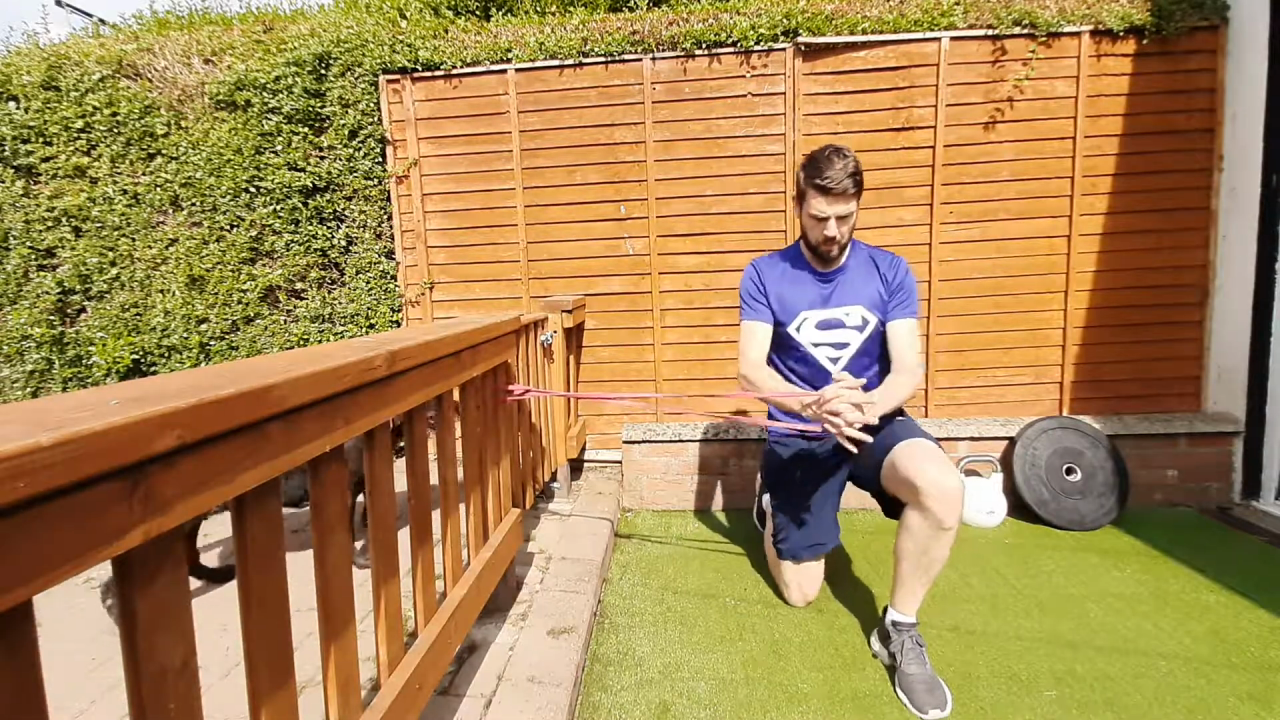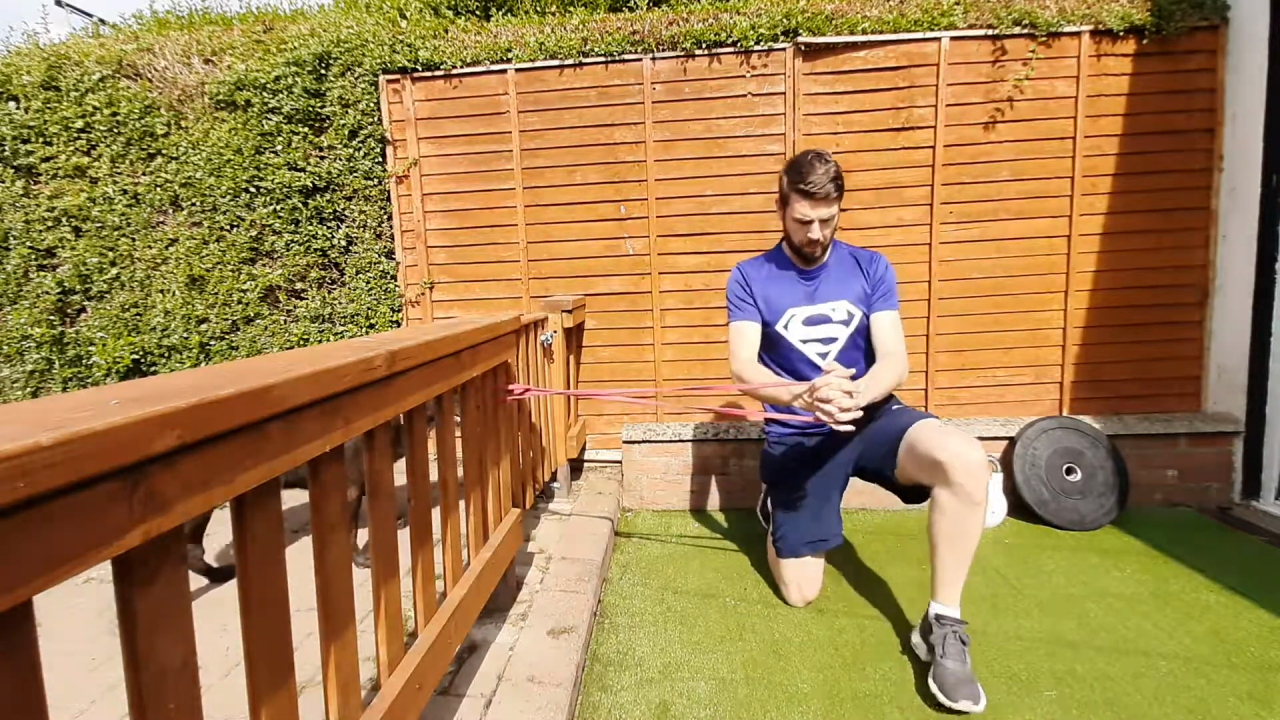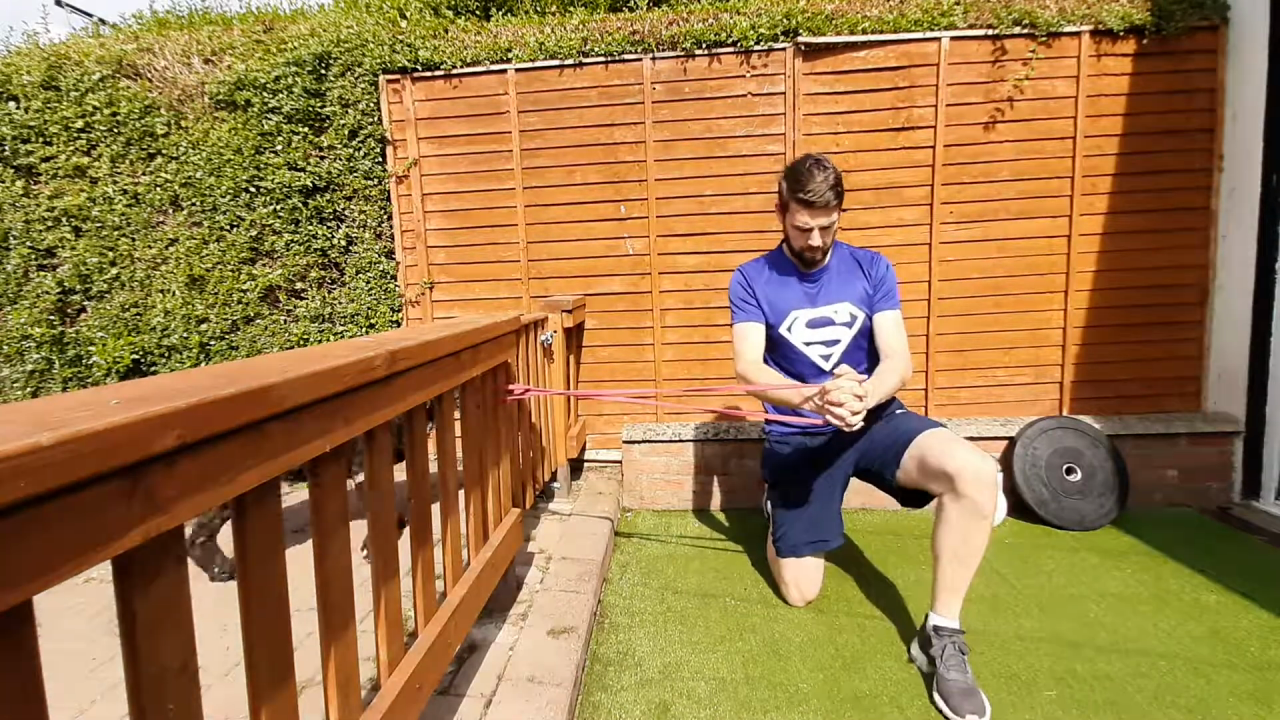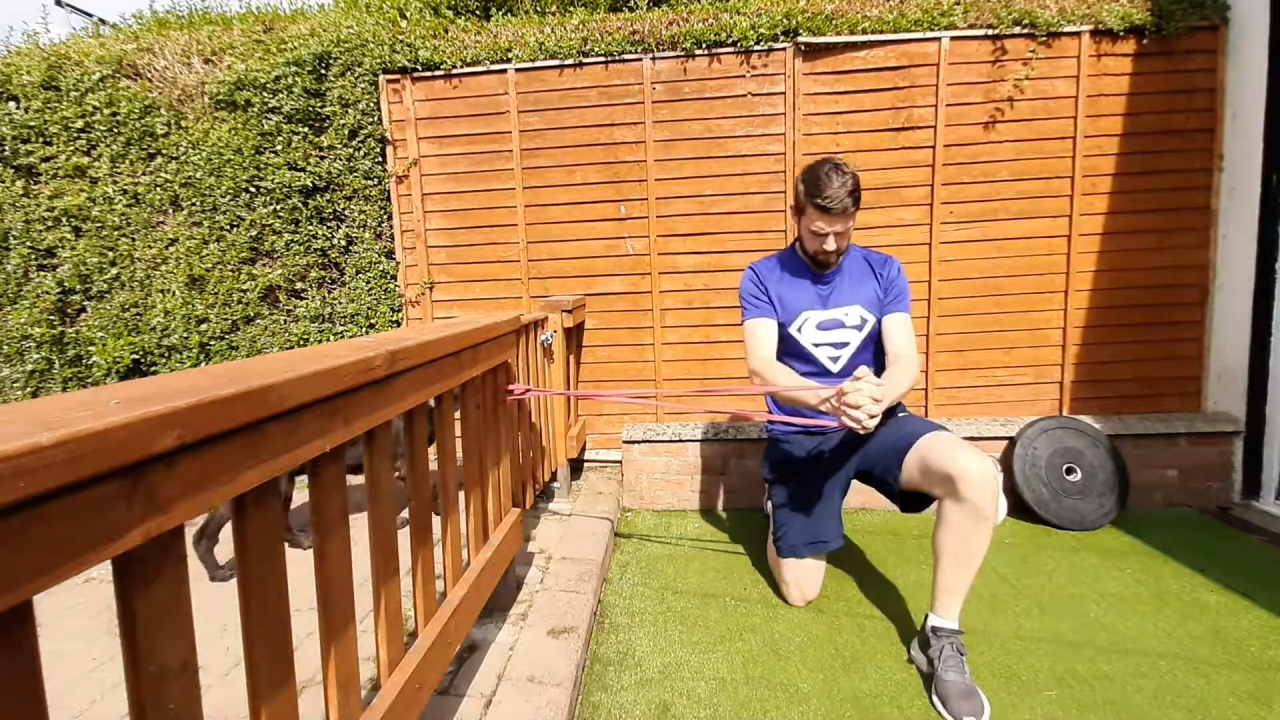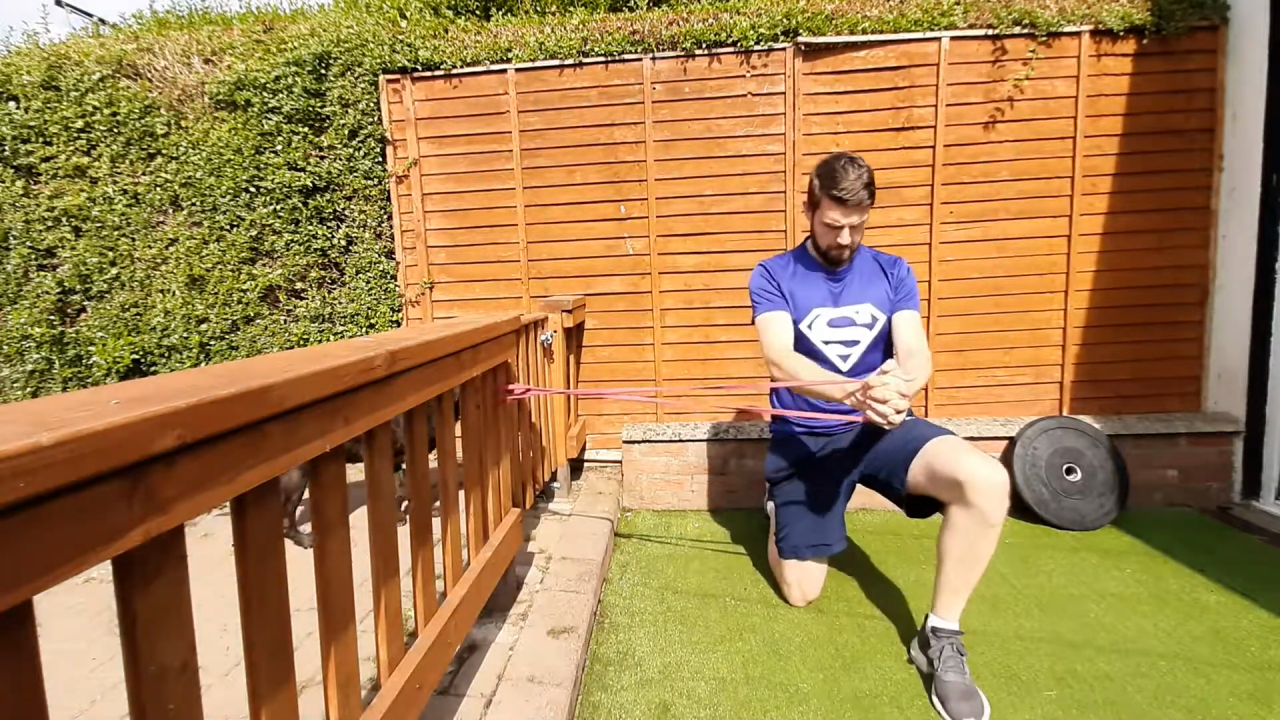
dt=0.2s
person 1, frame 1
left shoulder: (890, 271)
right shoulder: (765, 276)
left elbow: (910, 371)
right elbow: (752, 370)
left wrist: (864, 406)
right wrist: (813, 406)
left hip: (872, 422)
right hip: (798, 437)
left knee: (940, 486)
right knee: (800, 592)
left ankle: (898, 628)
right ankle: (773, 504)
person 1, frame 2
left shoulder: (870, 268)
right shoulder: (750, 278)
left elbow: (894, 361)
right elbow: (742, 368)
left wrist: (852, 395)
right wrist: (804, 397)
left hip: (871, 414)
right hip: (795, 434)
left knee: (965, 458)
right knee: (798, 592)
left ankle: (942, 623)
right ankle: (776, 508)
person 1, frame 3
left shoulder: (872, 268)
right shoulder: (752, 280)
left elbow: (898, 359)
right elbow: (748, 368)
left wrist: (863, 396)
right wrist: (816, 399)
left hip: (874, 417)
right hip: (796, 435)
left knee: (975, 472)
right knee: (799, 592)
left ankle: (941, 634)
right ankle: (779, 507)
person 1, frame 4
left shoulder: (883, 271)
right shoulder: (763, 278)
left elbow: (905, 360)
right elbow: (761, 367)
left wrist: (876, 396)
right wrist: (831, 399)
left hip: (878, 423)
right hip: (798, 437)
left knee: (977, 474)
right knee: (799, 591)
left ankle: (940, 635)
right ankle: (779, 507)
person 1, frame 5
left shoulder: (893, 272)
right shoulder: (773, 276)
left elbow: (916, 354)
right elbow: (780, 360)
left wrist: (901, 385)
right wrist: (856, 391)
left hip: (879, 428)
right hip: (803, 436)
left knee: (985, 480)
right knee: (799, 592)
left ankle: (940, 635)
right ankle: (778, 509)
